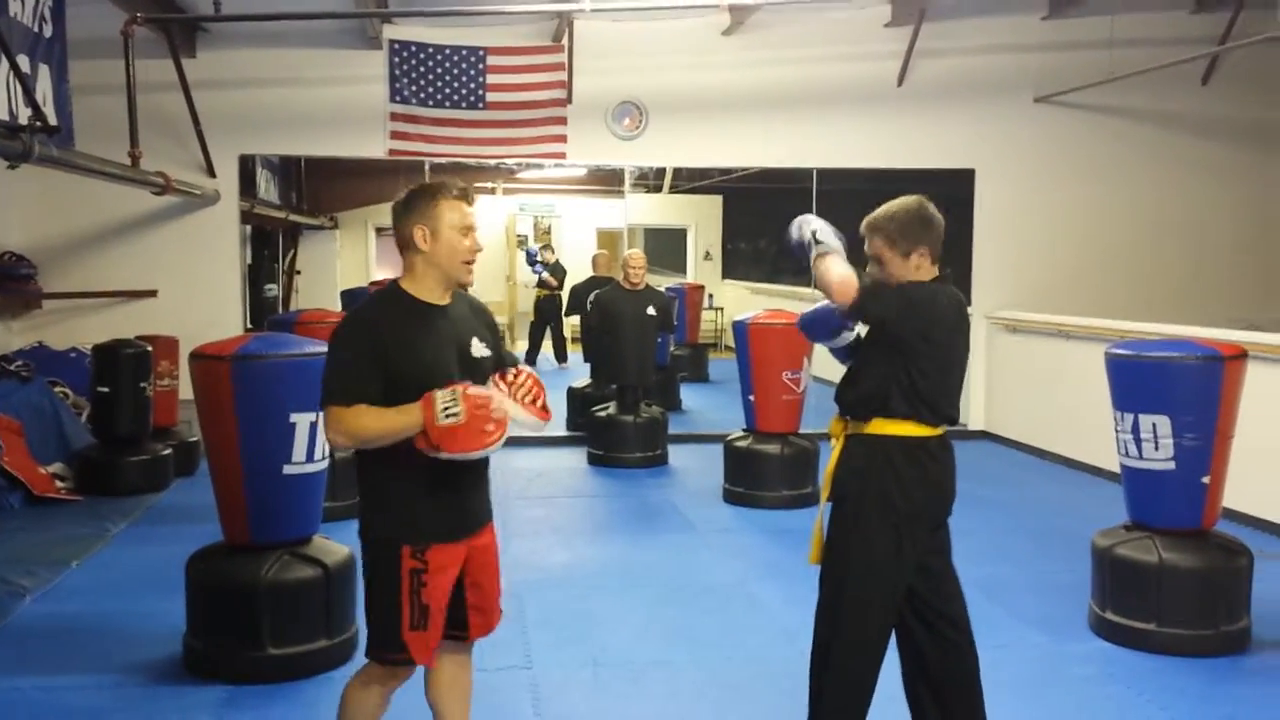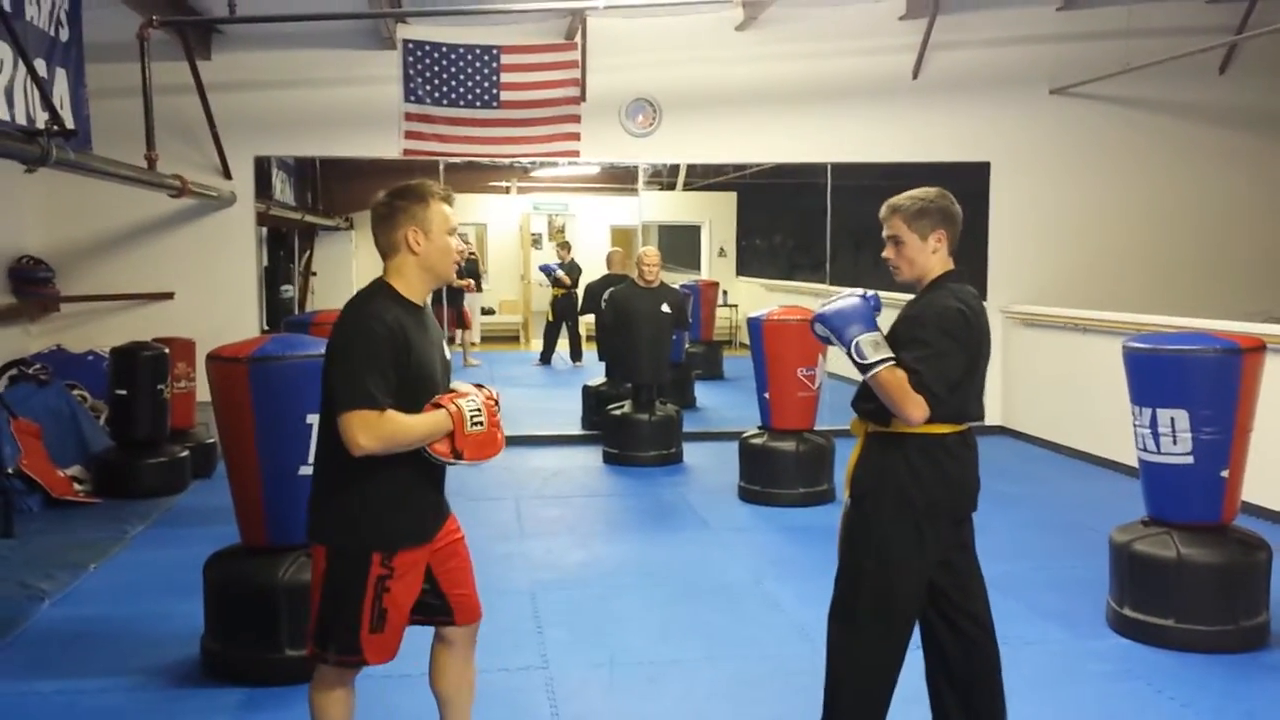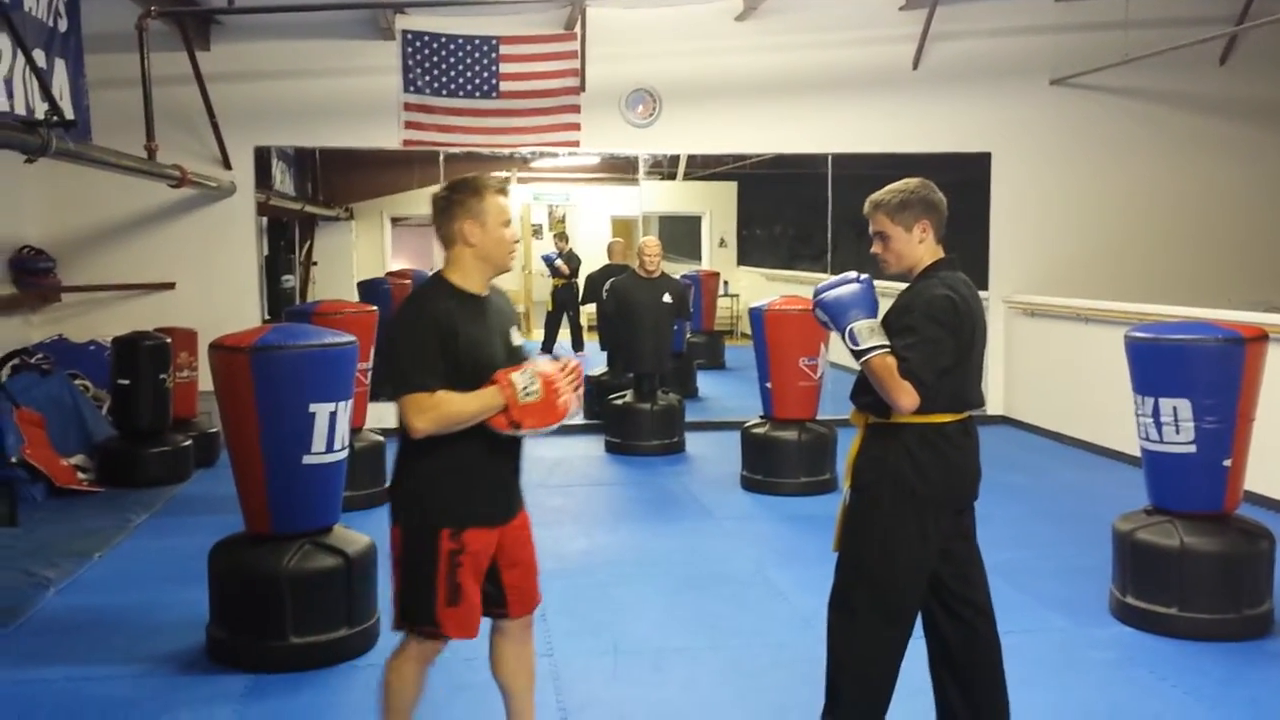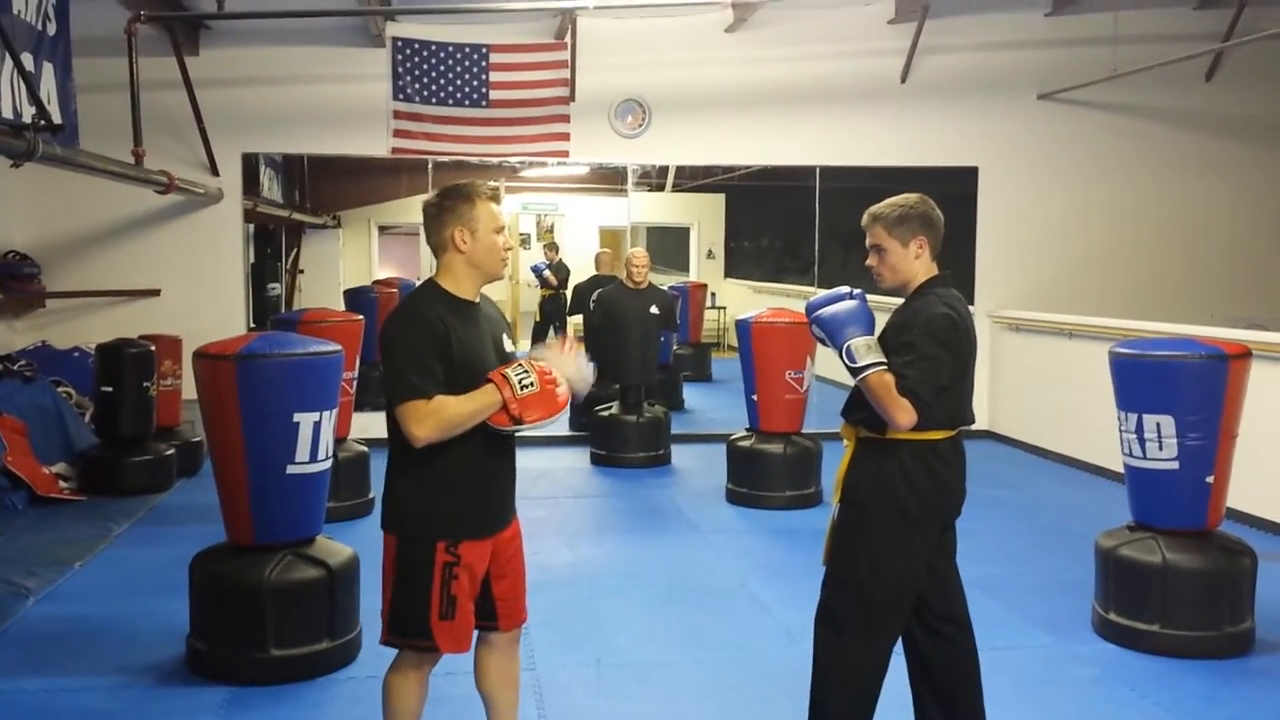
dt=0.5s
person 1, frame 1
left shoulder: (474, 314)
right shoulder: (369, 323)
left elbow: (510, 383)
right elbow: (342, 427)
left wrist: (522, 394)
right wrist: (428, 412)
left hip: (470, 516)
right hip: (405, 527)
left knee: (457, 641)
right knee: (397, 659)
person 1, frame 2
left shoulder: (420, 313)
right shoulder: (369, 322)
right elbow: (365, 434)
left wrist: (470, 407)
right wrist: (454, 419)
left hip: (428, 516)
right hip: (365, 529)
left knee: (460, 627)
right knee: (341, 661)
person 1, frame 3
left shoulder: (499, 303)
right shoulder: (424, 312)
right elbow: (421, 416)
left wrist: (550, 382)
right wrist: (510, 393)
left hip: (500, 501)
right hip: (439, 510)
left knee: (516, 619)
right knee: (425, 635)
person 1, frame 4
left shoulder: (488, 312)
right shoulder: (416, 320)
right elbow: (421, 425)
left wrist: (548, 378)
right wrist: (504, 389)
left hip: (495, 514)
right hip: (433, 523)
left knee: (503, 632)
right knee: (420, 650)
person 2, frame 1
left shoulder: (928, 307)
right shoulder: (933, 305)
left elbow: (843, 288)
right elbow: (884, 363)
left wrist: (819, 238)
right wrist: (842, 337)
left hip: (889, 472)
right hip: (914, 467)
left knee: (852, 613)
right knee: (929, 605)
person 2, frame 2
left shoulder: (940, 312)
right shoulder: (956, 302)
left elbow: (912, 405)
left wrist: (863, 340)
right wrist: (860, 331)
left hip: (909, 475)
right hip: (940, 470)
left knee: (867, 616)
right knee: (955, 610)
person 2, frame 3
left shoulder: (932, 300)
right shoulder: (952, 289)
left elbow: (904, 393)
left wrist: (859, 327)
right wrist: (860, 319)
left hip: (909, 465)
right hip: (941, 459)
left knee: (866, 606)
right knee: (956, 598)
person 2, frame 4
left shoulder: (931, 318)
right shoulder: (938, 307)
left elbow: (901, 411)
right elbow: (902, 390)
left wrist: (856, 344)
right wrist: (852, 331)
left hip: (899, 483)
right hip: (925, 478)
left knee: (852, 618)
right knee: (936, 614)
